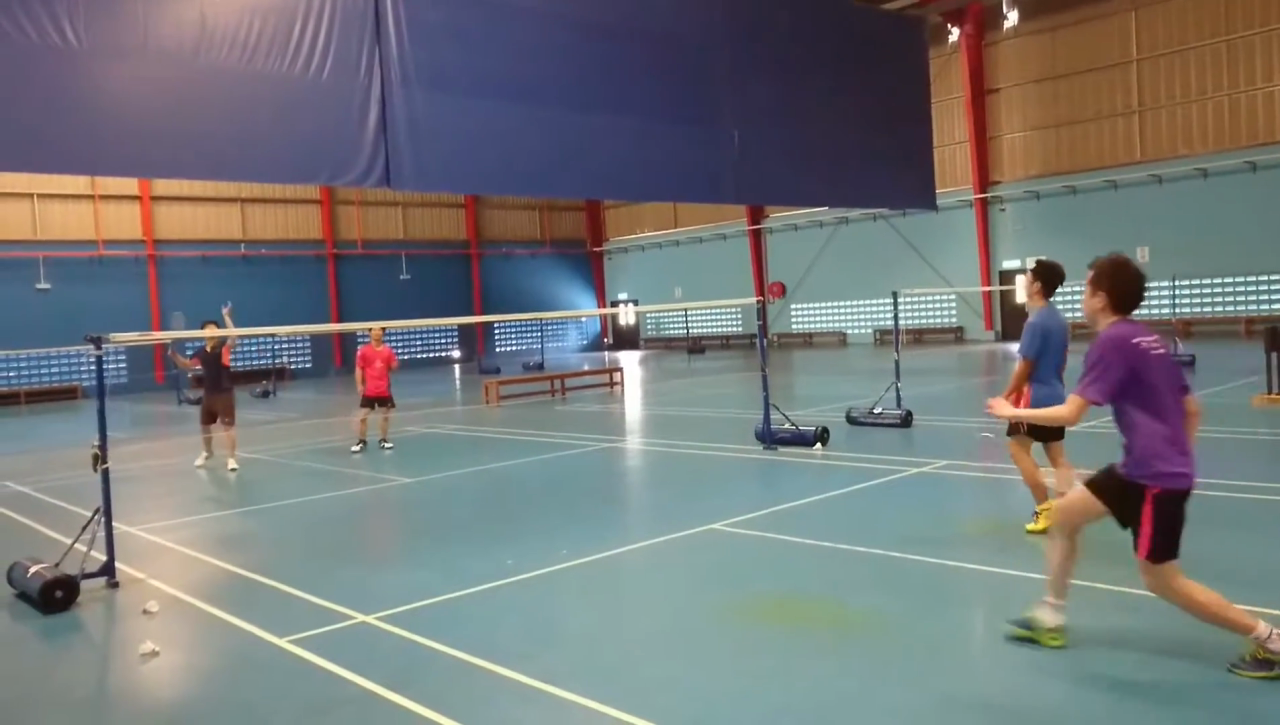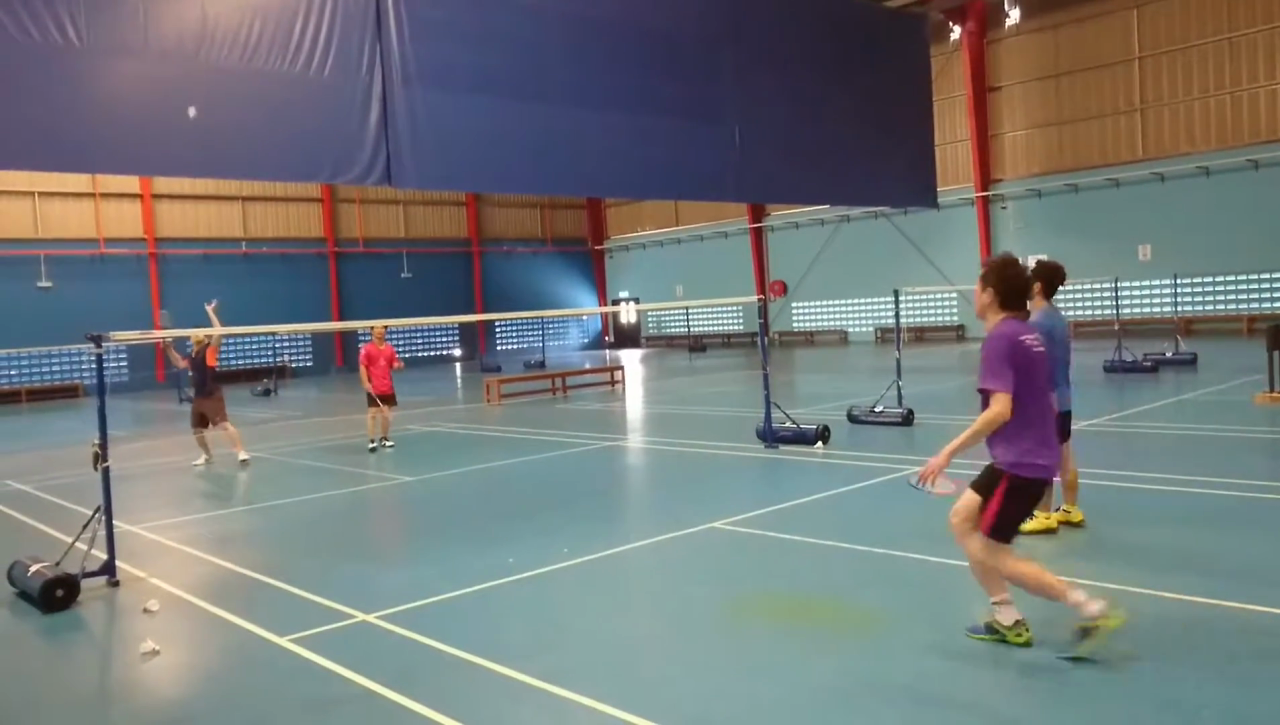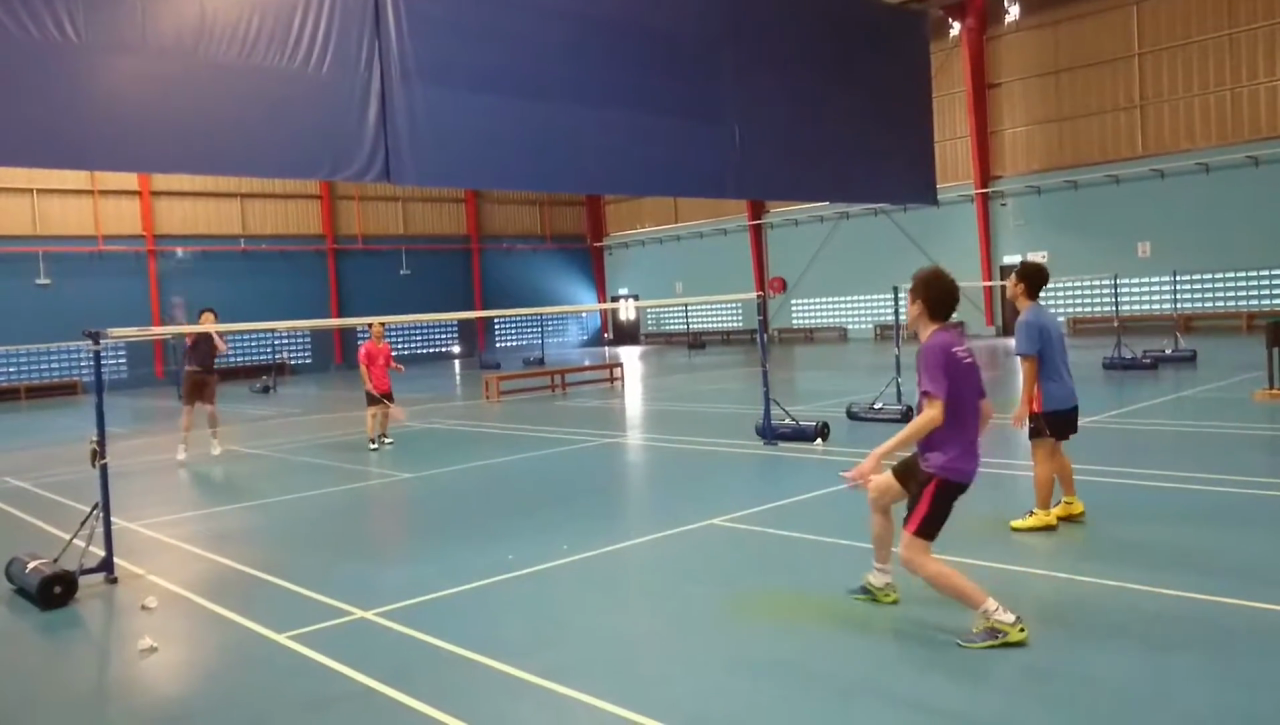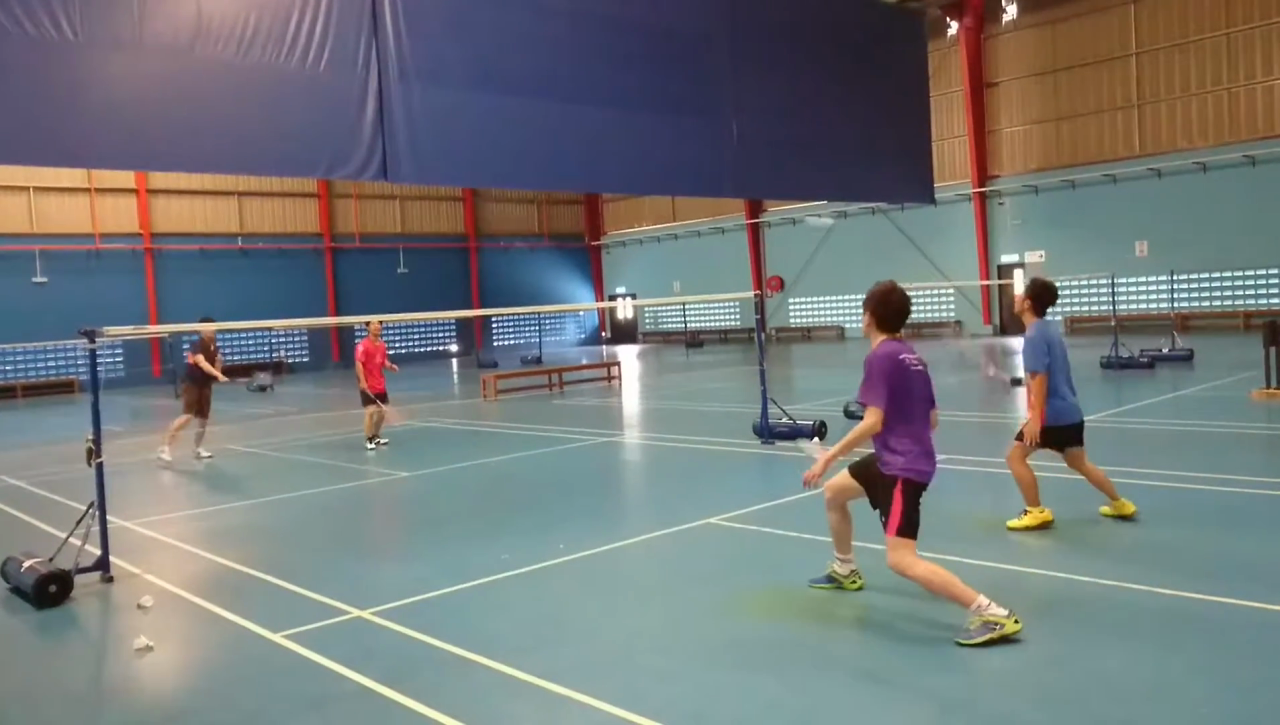
dt=0.3s
person 1, frame 1
left shoulder: (1110, 343)
right shoulder: (1148, 339)
left elbow: (1072, 413)
right elbow: (1191, 409)
left wrist: (1014, 412)
right wrist: (1179, 457)
left hip: (1158, 478)
right hip: (1135, 469)
left knee: (1161, 580)
right knee: (1061, 518)
right ankle: (1048, 620)
person 1, frame 2
left shoulder: (1000, 338)
right shoulder: (1029, 335)
left elbow: (1001, 410)
right elbow: (1048, 404)
left wrist: (947, 453)
left hip: (1020, 463)
right hip: (1033, 458)
left knee: (988, 553)
right knee: (960, 520)
left ankle: (1089, 608)
right ankle: (1007, 619)
person 1, frame 3
left shoulder: (935, 348)
right shoulder: (958, 345)
left elbow: (933, 416)
right elbow: (984, 411)
left wrist: (878, 455)
left hip: (942, 466)
right hip: (942, 458)
left knee: (913, 555)
right knee: (877, 494)
left ankle: (1001, 619)
right ankle: (881, 581)
person 1, frame 4
left shoulder: (880, 357)
right shoulder: (910, 355)
left elbow: (873, 423)
right elbow: (931, 419)
left wrist: (827, 458)
left hip: (902, 468)
right hip: (891, 459)
left knee: (901, 560)
right knee: (833, 492)
left ankle: (993, 613)
right ankle: (845, 570)
person 2, frame 1
left shoulder: (1037, 321)
right shoulder: (1059, 318)
left elbow: (1026, 366)
left wrist: (1006, 396)
left hip: (1034, 397)
right hip: (1055, 397)
left knee: (1019, 451)
right knee: (1056, 455)
left ankle: (1046, 508)
person 2, frame 2
left shoulder: (1039, 320)
right shoulder: (1057, 317)
right hip: (1061, 399)
right knee: (1063, 456)
left ankle: (1043, 517)
right ankle: (1071, 510)
person 2, frame 3
left shoulder: (1027, 321)
right shoulder: (1045, 316)
left elbow: (1031, 364)
left wrist: (1024, 402)
left hip: (1047, 400)
right hip: (1066, 397)
left knee: (1040, 456)
right knee: (1054, 451)
left ankle: (1043, 514)
right ankle: (1070, 502)
person 2, frame 4
left shoulder: (1034, 336)
right shoulder: (1048, 329)
left elbow: (1040, 379)
left wrist: (1034, 417)
right wrist: (1023, 382)
left hip: (1051, 413)
right hip: (1070, 411)
left knee: (1015, 456)
right knee: (1078, 462)
left ankle: (1036, 512)
right ankle: (1119, 504)
